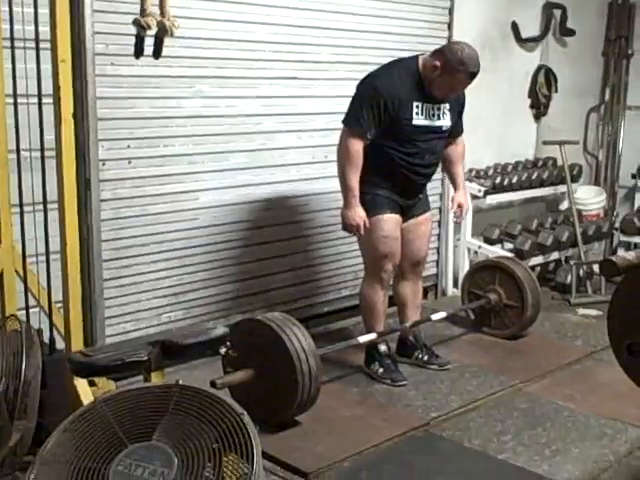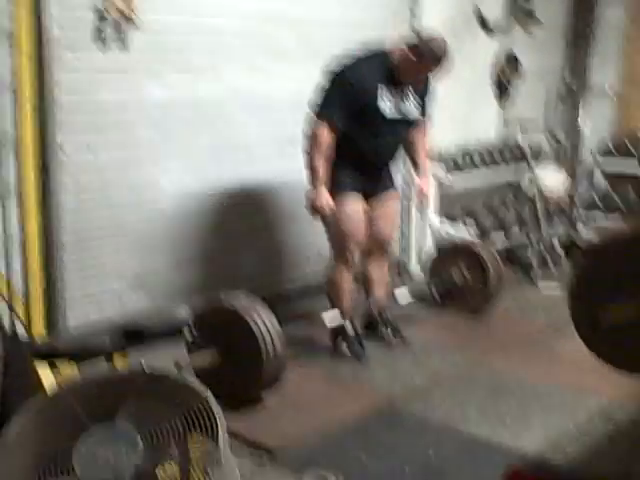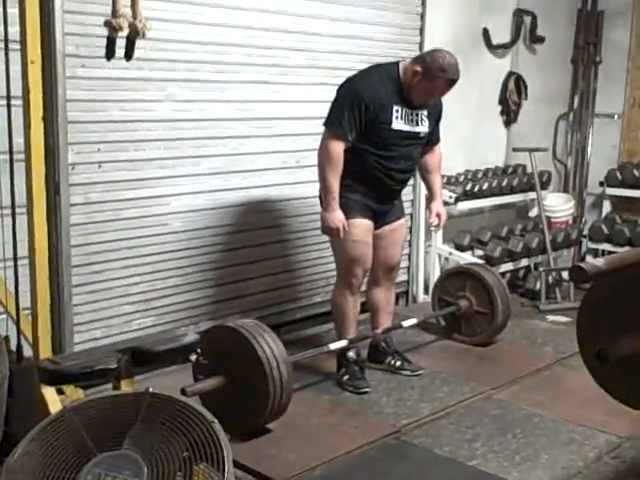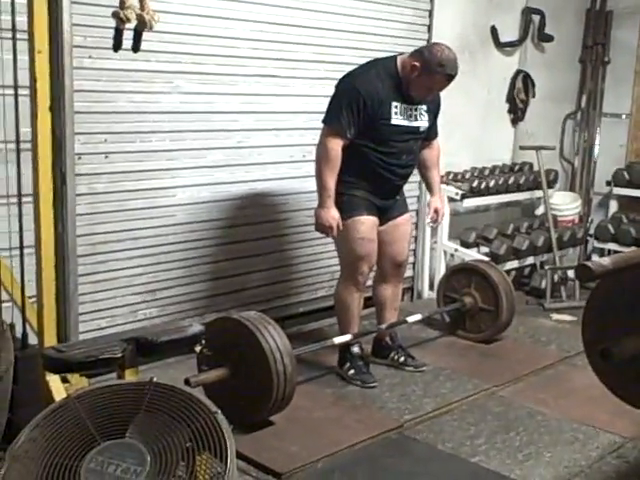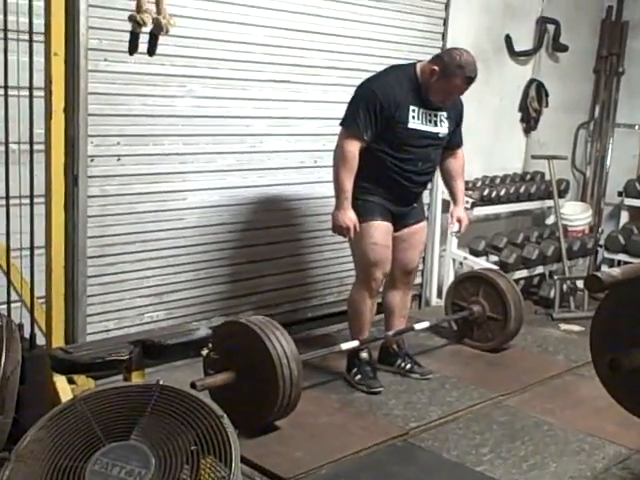
dt=0.7s
person 1, frame 1
left shoulder: (454, 93)
right shoulder: (384, 85)
left elbow: (453, 141)
right elbow: (352, 141)
left wrist: (459, 187)
right wrist: (351, 202)
left hip: (416, 192)
right hip: (378, 191)
left knee: (414, 267)
right knee: (382, 270)
left ankle: (410, 342)
right ankle: (376, 351)
person 1, frame 2
left shoulder: (418, 83)
right shoulder: (357, 77)
left elbow: (417, 129)
right elbow: (323, 130)
left wrist: (422, 173)
right wrist: (319, 187)
left hip: (380, 176)
right hip: (344, 175)
left knee: (380, 246)
right knee: (349, 251)
left ankle: (377, 318)
right ankle: (344, 328)
person 1, frame 3
left shoulder: (432, 101)
right shoulder: (365, 88)
left elbow: (430, 150)
right elbow: (332, 144)
left wrist: (436, 197)
right wrist: (331, 204)
left hip: (390, 199)
right hip: (352, 196)
left knee: (387, 273)
right knee: (353, 275)
left ankle: (381, 347)
right ankle: (347, 357)
person 1, frame 4
left shoulder: (430, 95)
right shoulder: (363, 85)
left elbow: (428, 144)
right elbow: (331, 142)
left wrist: (435, 192)
right wrist: (326, 202)
left hip: (393, 194)
right hip: (355, 192)
left knee: (395, 267)
right knee: (358, 271)
left ankle: (386, 343)
right ankle: (349, 353)
person 1, frame 5
left shoulder: (453, 105)
right shoulder: (383, 89)
left elbow: (453, 154)
right elbow: (349, 145)
left wrist: (458, 202)
right wrist: (343, 204)
left hip: (411, 202)
right hip: (371, 198)
left knee: (405, 276)
right knee: (372, 276)
left ankle: (393, 350)
right ankle: (358, 357)
